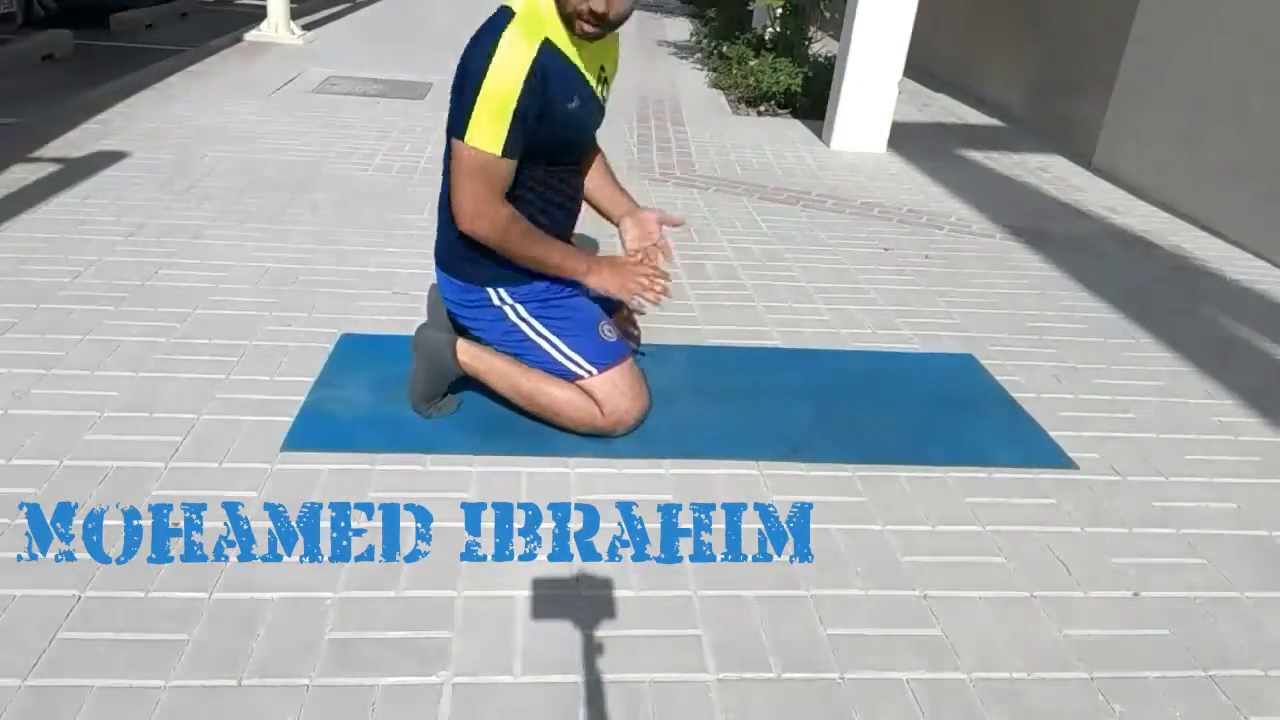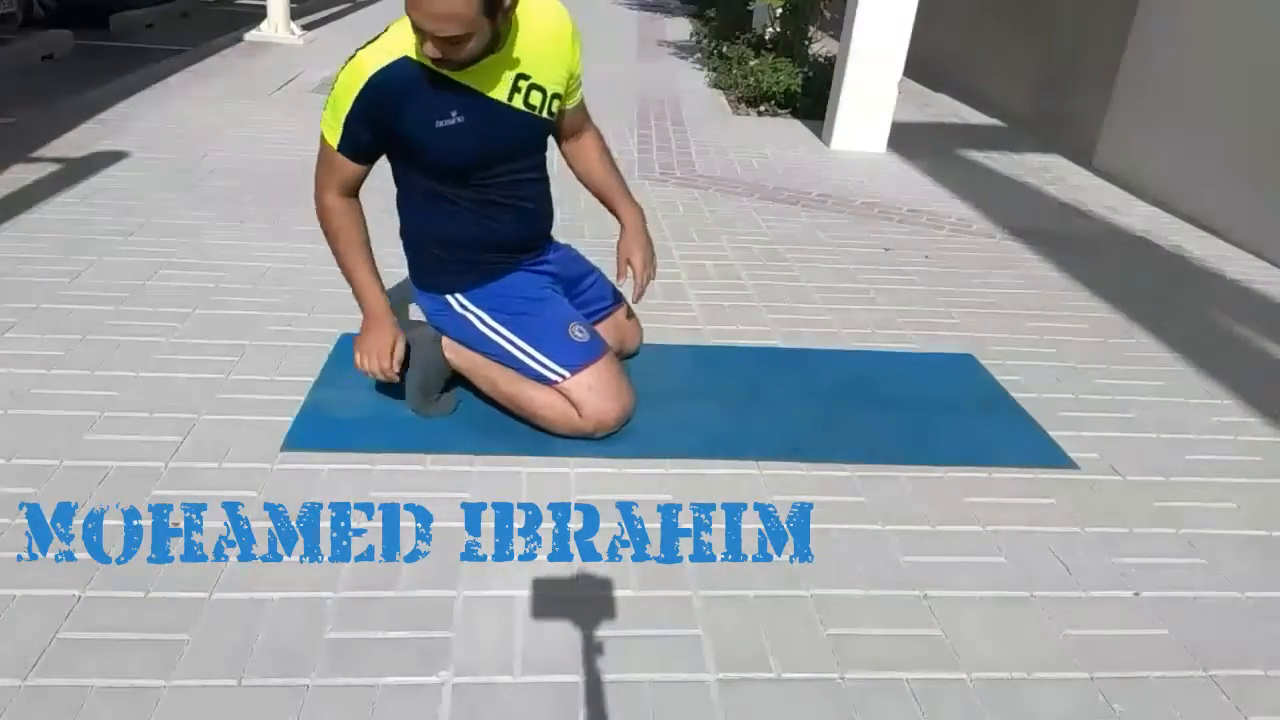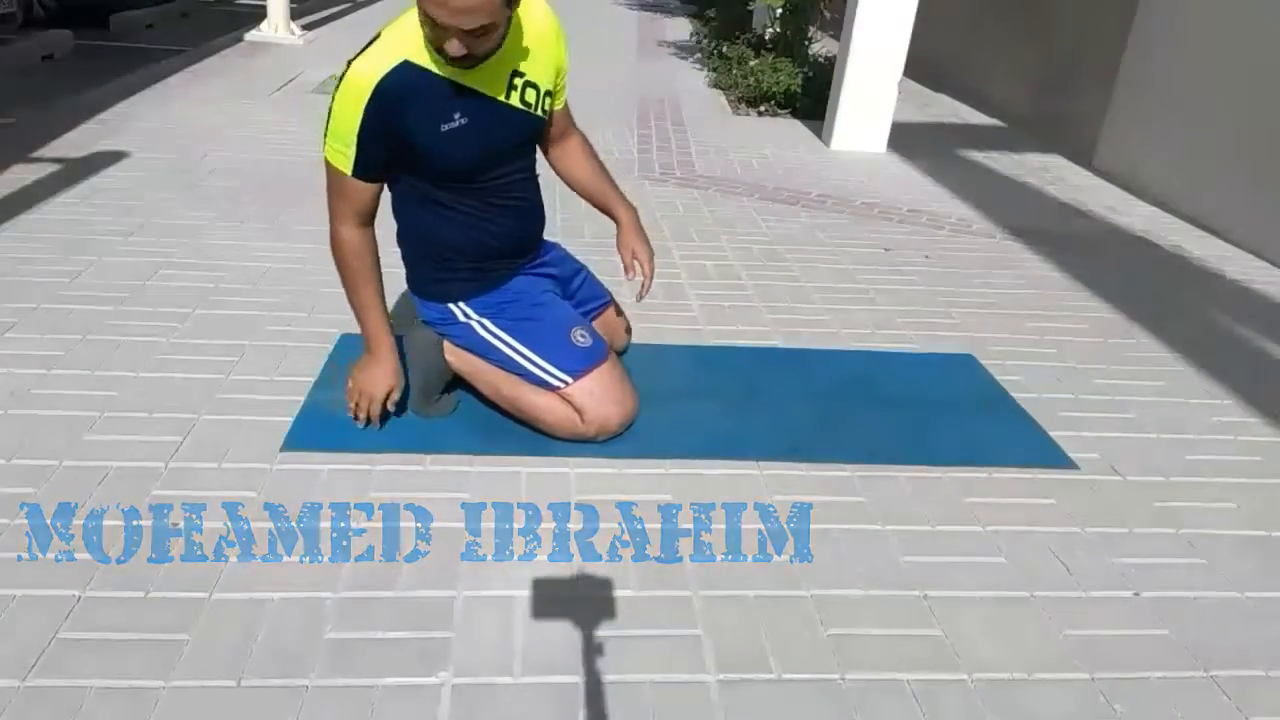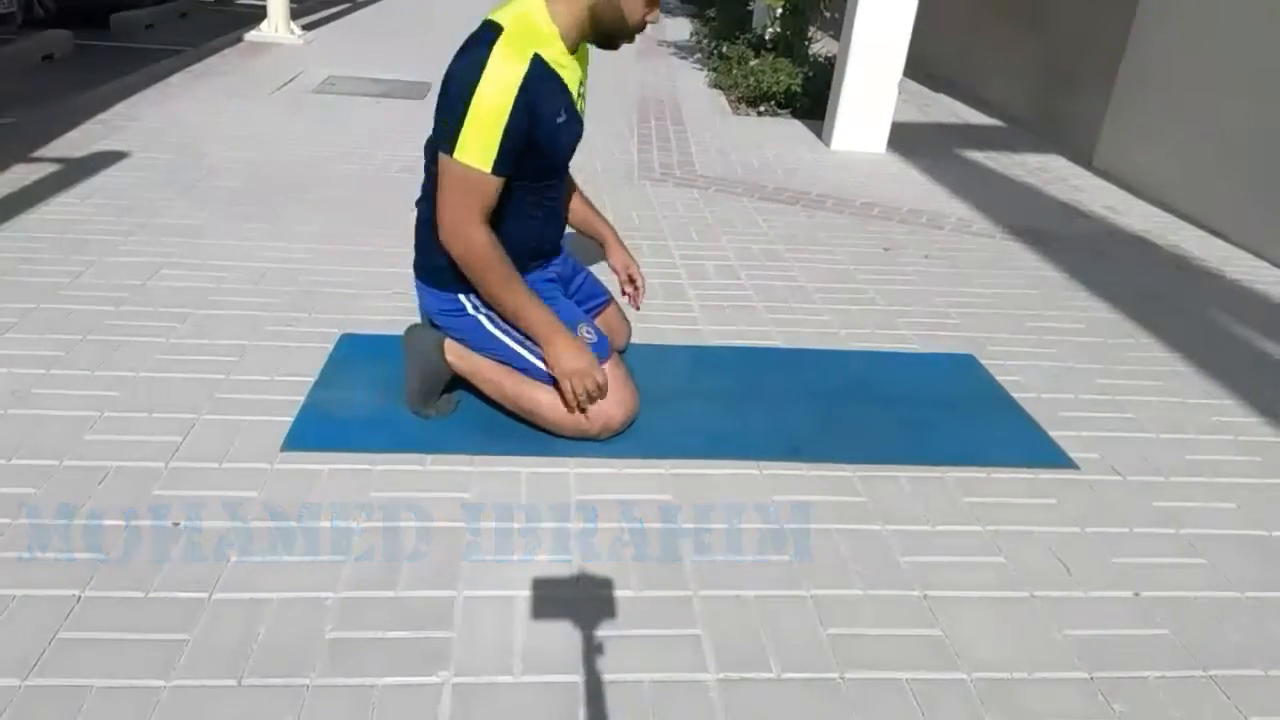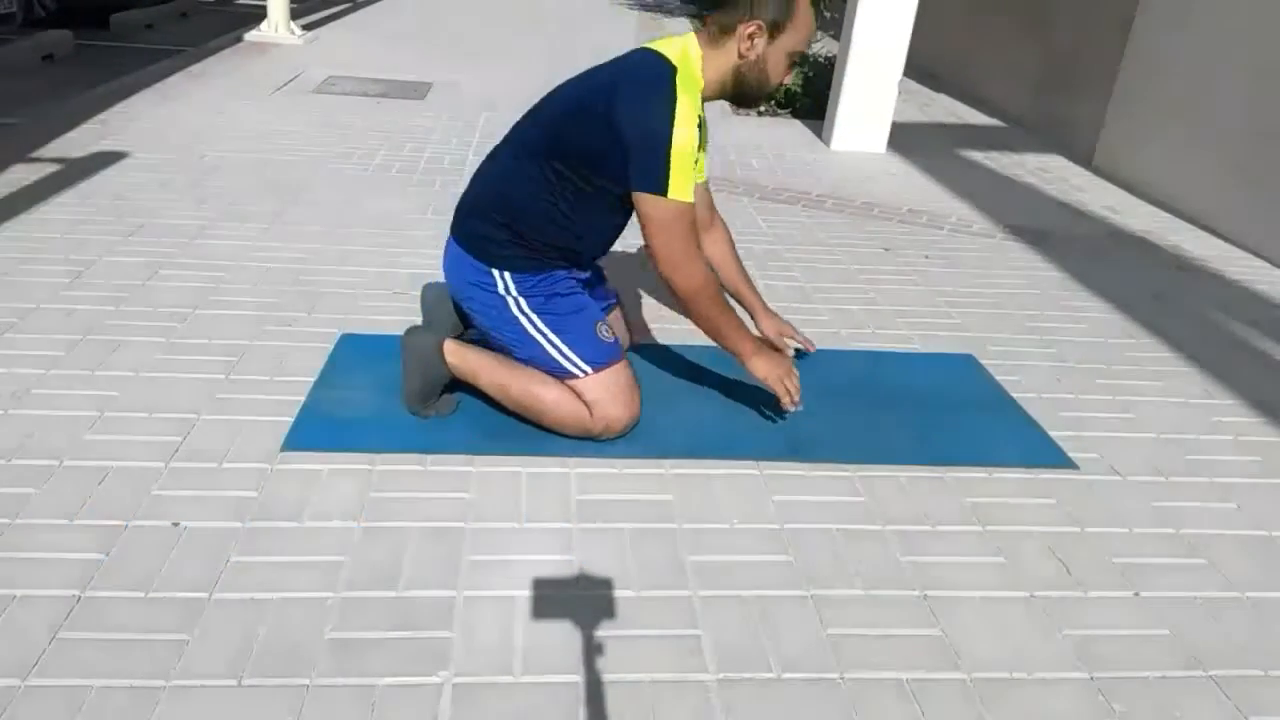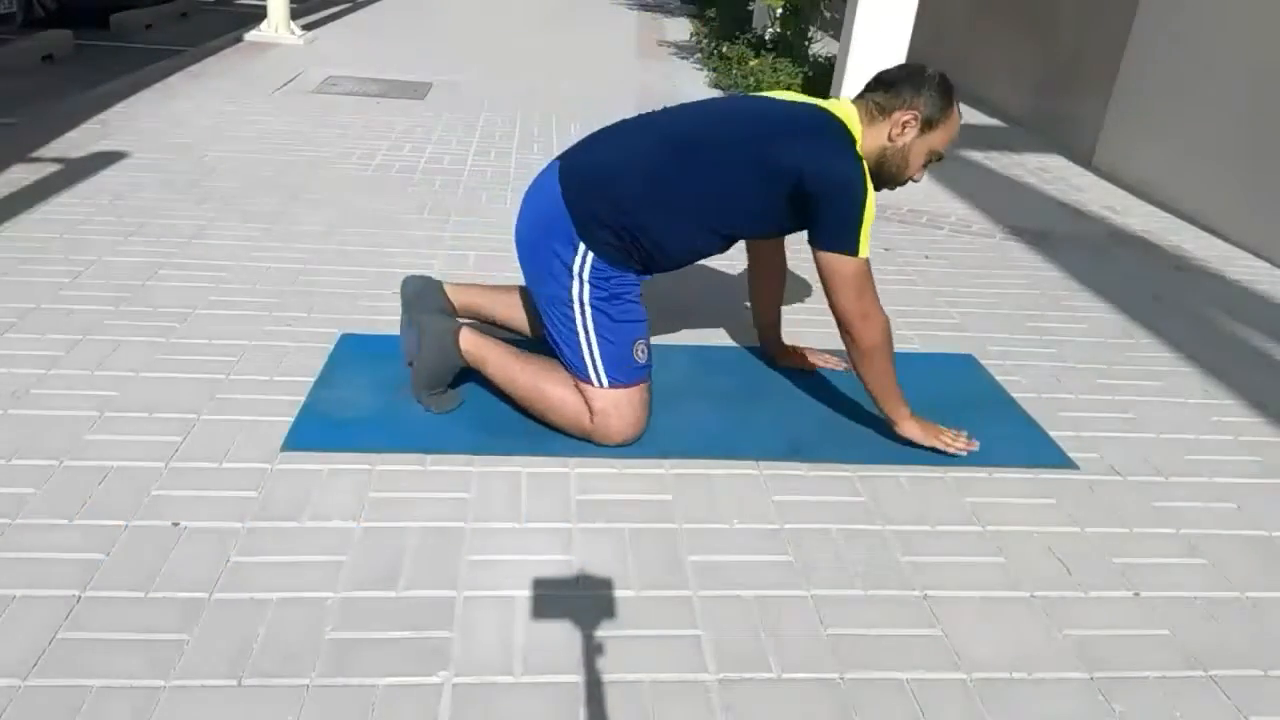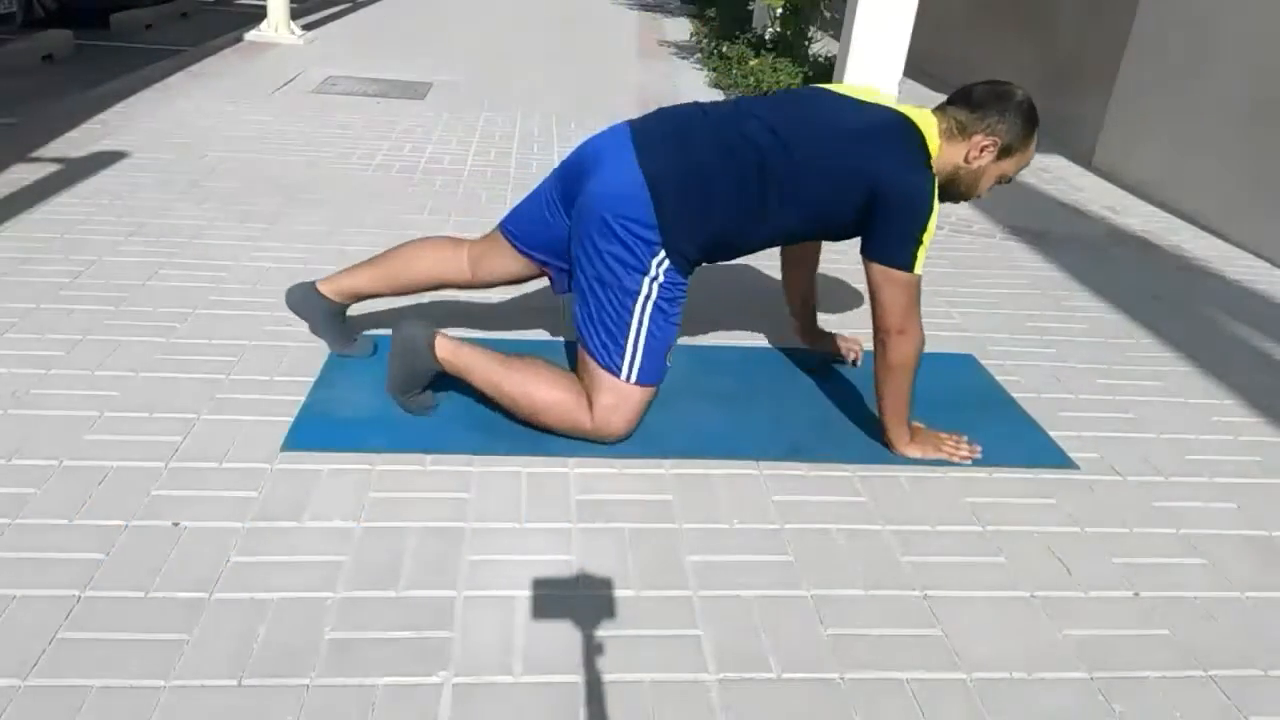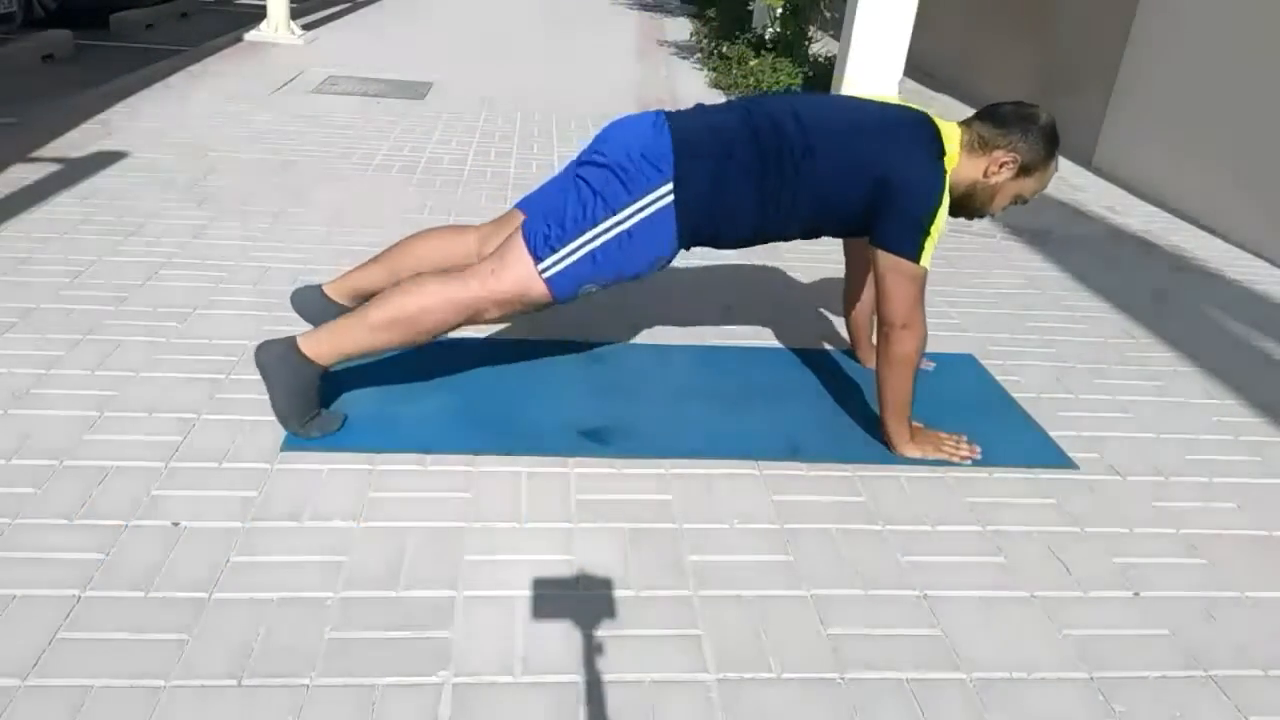
dt=0.4s
person 1, frame 1
left shoulder: (599, 35)
right shoulder: (515, 54)
right elbow: (475, 212)
left wrist: (627, 217)
right wrist: (588, 269)
left hip: (544, 251)
right hip: (495, 272)
left knee: (623, 337)
right knee: (624, 405)
left ankle: (469, 319)
right ankle: (462, 350)
person 1, frame 2
right shoulder: (376, 78)
left elbow: (577, 134)
right elbow: (335, 194)
left wrist: (631, 218)
right wrist: (378, 315)
left hip: (541, 251)
right hip: (469, 280)
left knee: (624, 336)
right knee: (607, 408)
left ankle: (481, 339)
right ankle: (450, 349)
person 1, frame 3
right shoulder: (375, 83)
right elbow: (351, 224)
left wrist: (624, 214)
right wrist: (381, 348)
left hip: (535, 254)
right hip: (468, 289)
left knee: (614, 334)
right knee: (611, 411)
left ankle: (469, 341)
right ankle: (449, 352)
person 1, frame 4
left shoulder: (564, 47)
right shoulder: (505, 65)
right elbow: (459, 228)
left wrist: (609, 239)
right wrist: (551, 338)
right hip: (473, 282)
left knee: (614, 335)
right knee: (612, 407)
left ankle: (451, 328)
right ankle: (450, 353)
person 1, frame 5
left shoulder: (677, 83)
right shoulder: (660, 103)
left elbow: (706, 227)
right elbow: (678, 267)
left wrist: (762, 315)
right wrist: (752, 354)
left hip: (534, 246)
right hip: (501, 263)
left knee: (612, 335)
right knee: (613, 411)
left ankle: (465, 308)
right ankle: (447, 353)
person 1, frame 6
left shoulder: (812, 128)
right shoulder: (838, 166)
left elbow: (763, 244)
right elbow: (859, 318)
left wrist: (774, 344)
right wrist: (901, 418)
left hip: (567, 196)
right hip: (579, 231)
left knee: (580, 322)
right knee: (615, 421)
left ankle: (442, 302)
right ankle: (461, 344)
person 1, frame 7
left shoulder: (875, 123)
right shoulder: (908, 180)
right elbow: (897, 330)
left wrist: (807, 328)
right wrist: (900, 434)
left hip: (619, 153)
right hip: (642, 219)
left knee: (480, 259)
right knee: (605, 414)
left ankle: (323, 295)
right ankle: (436, 350)
person 1, frame 8
left shoulder: (899, 140)
right shoulder: (920, 177)
left elbow: (861, 261)
right elbow: (902, 322)
left wrist: (864, 352)
right wrist: (901, 432)
left hip: (653, 152)
right hip: (656, 184)
left knee: (488, 241)
right knee: (491, 287)
left ankle: (330, 295)
right ankle: (301, 355)
